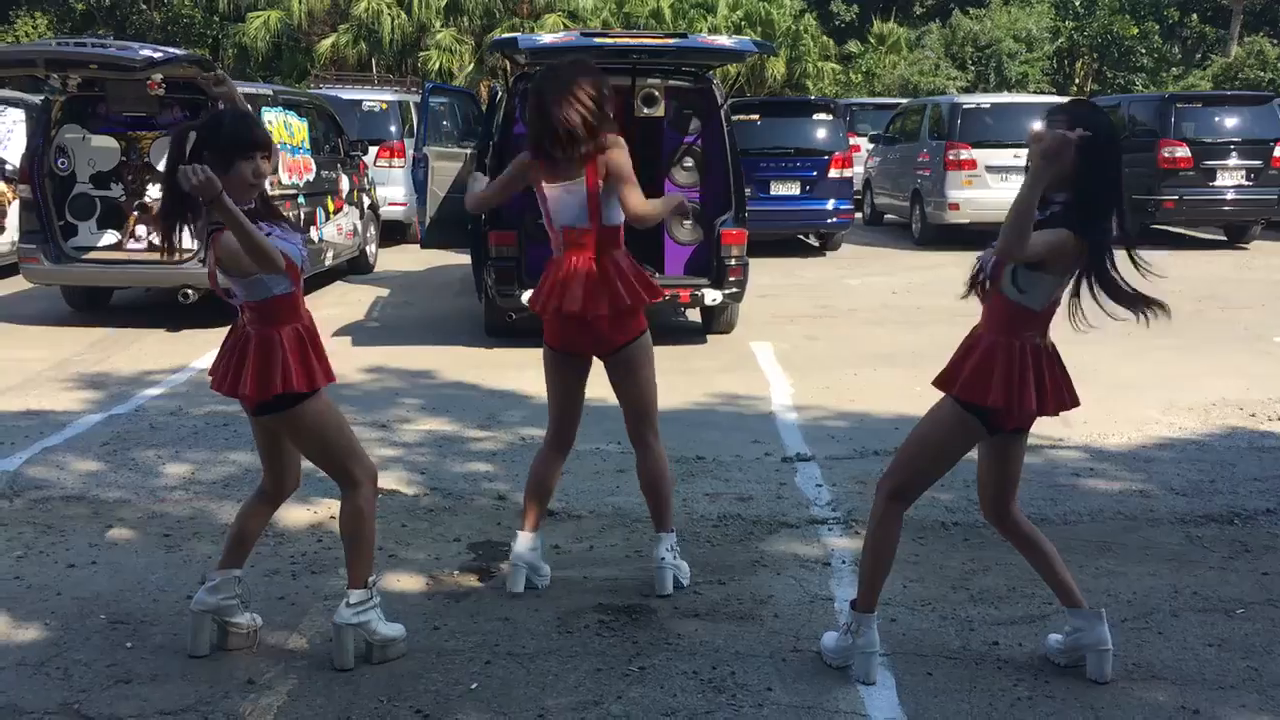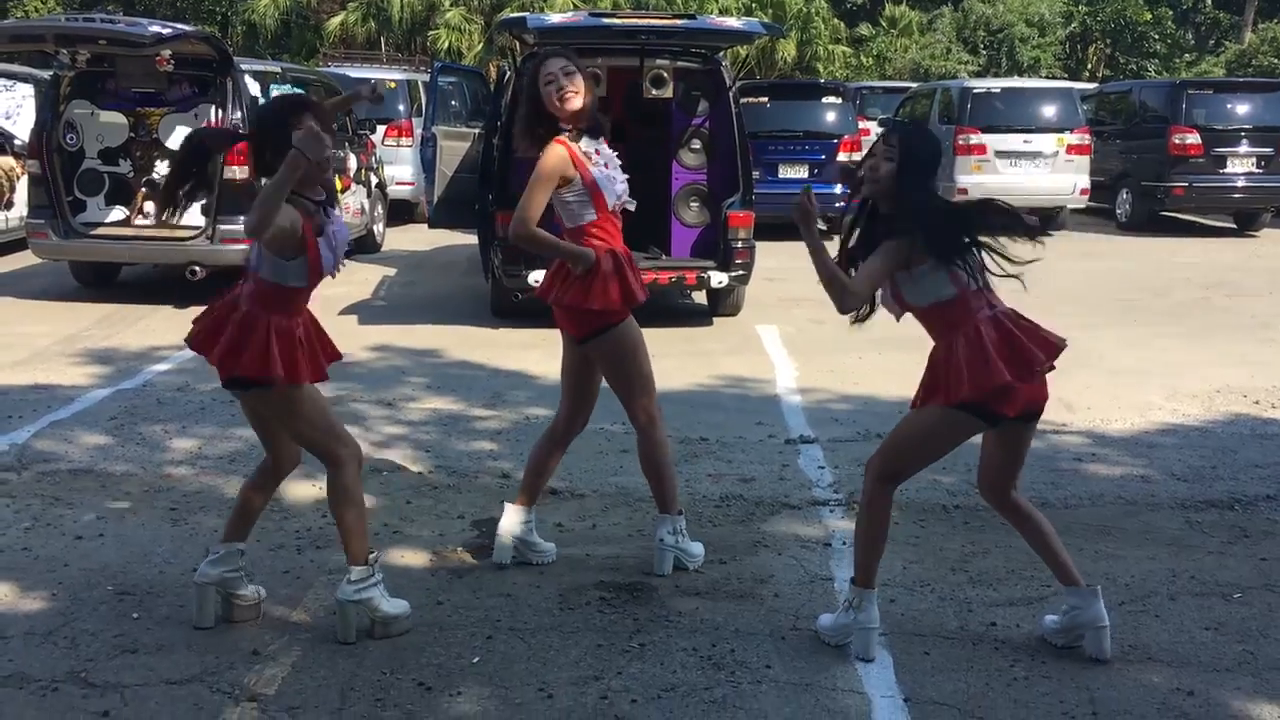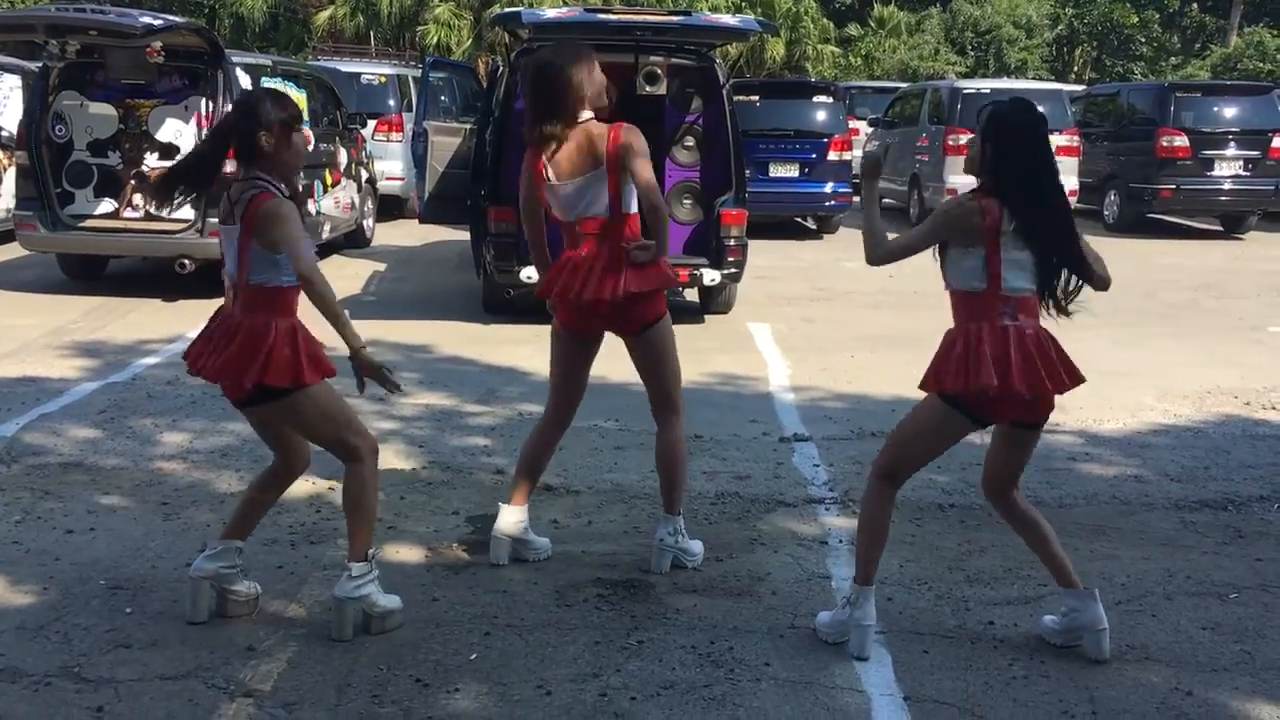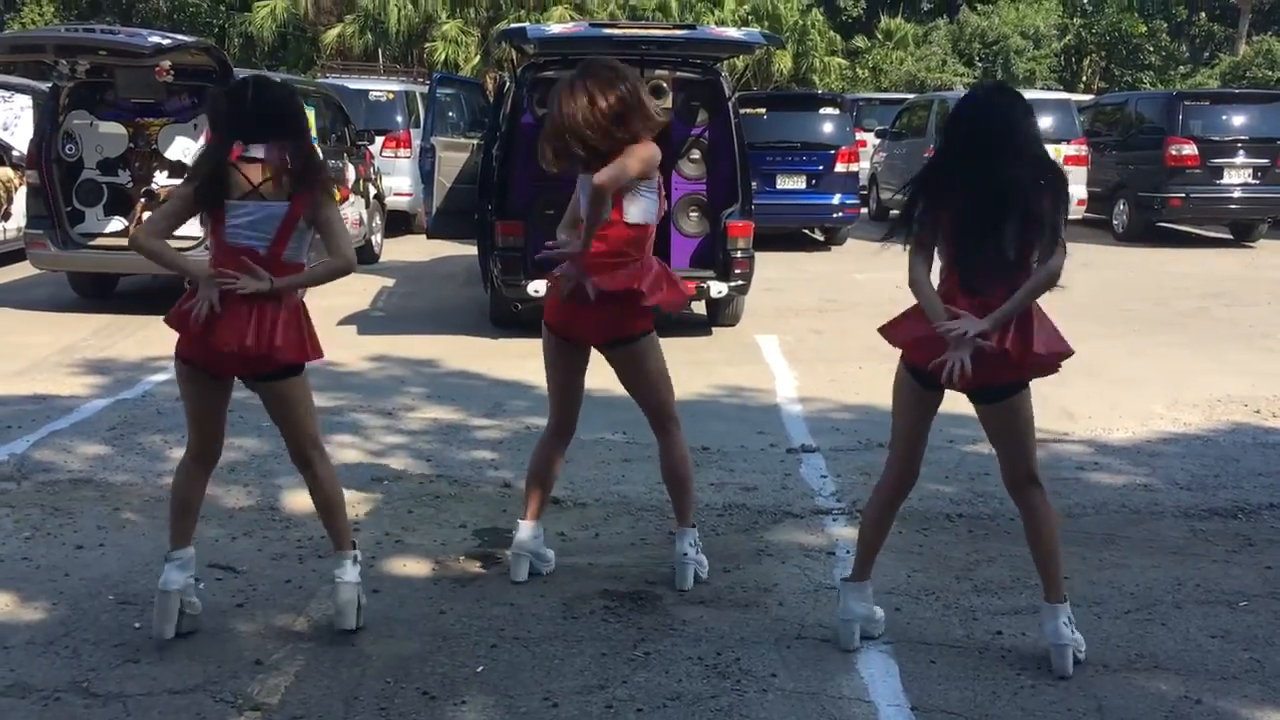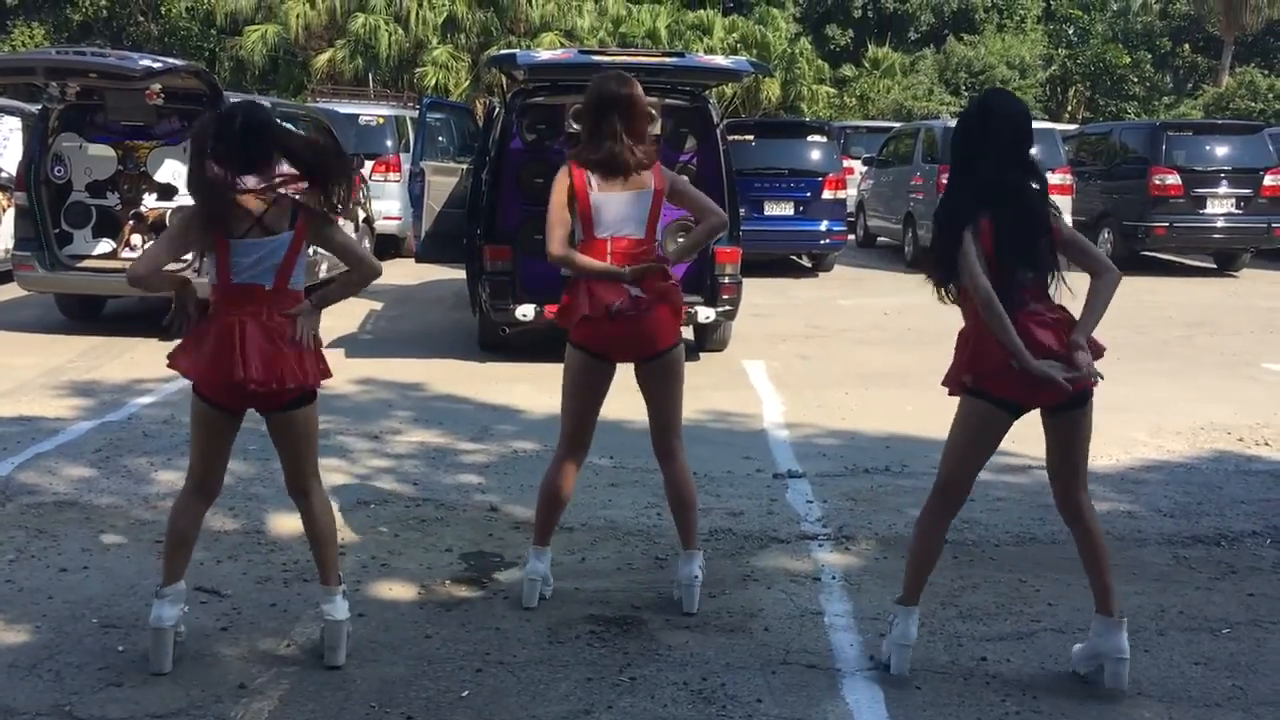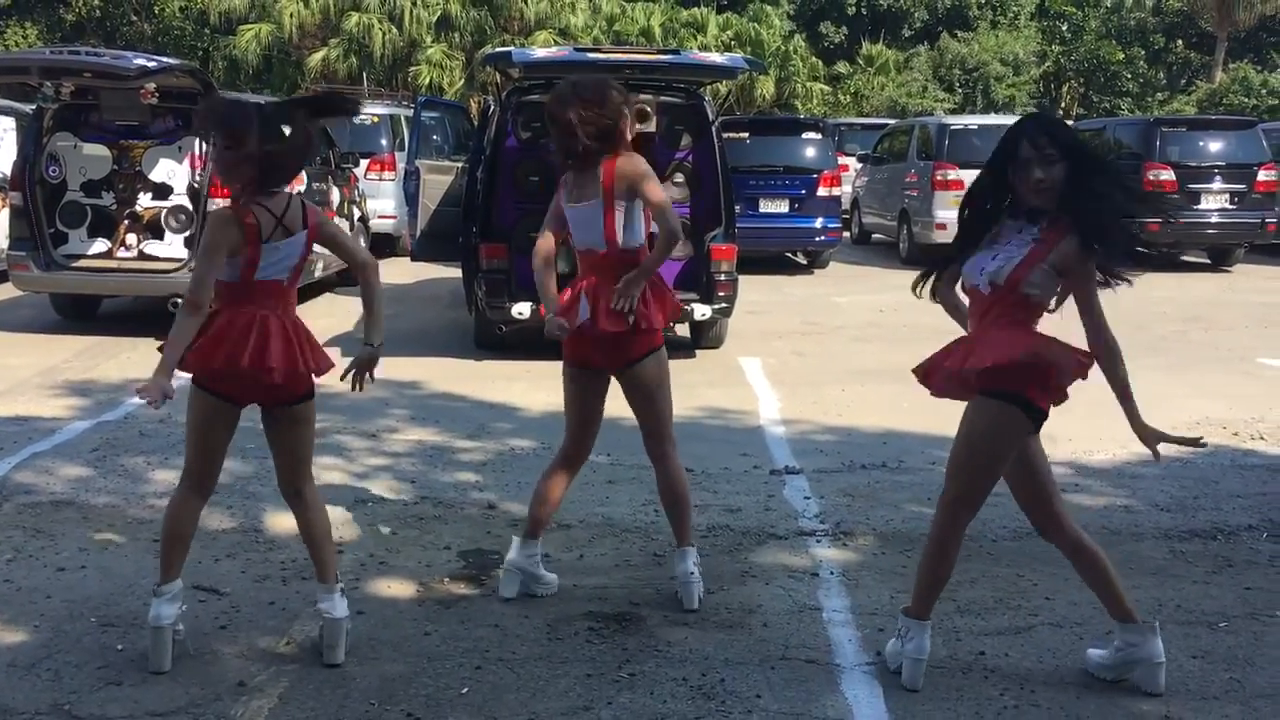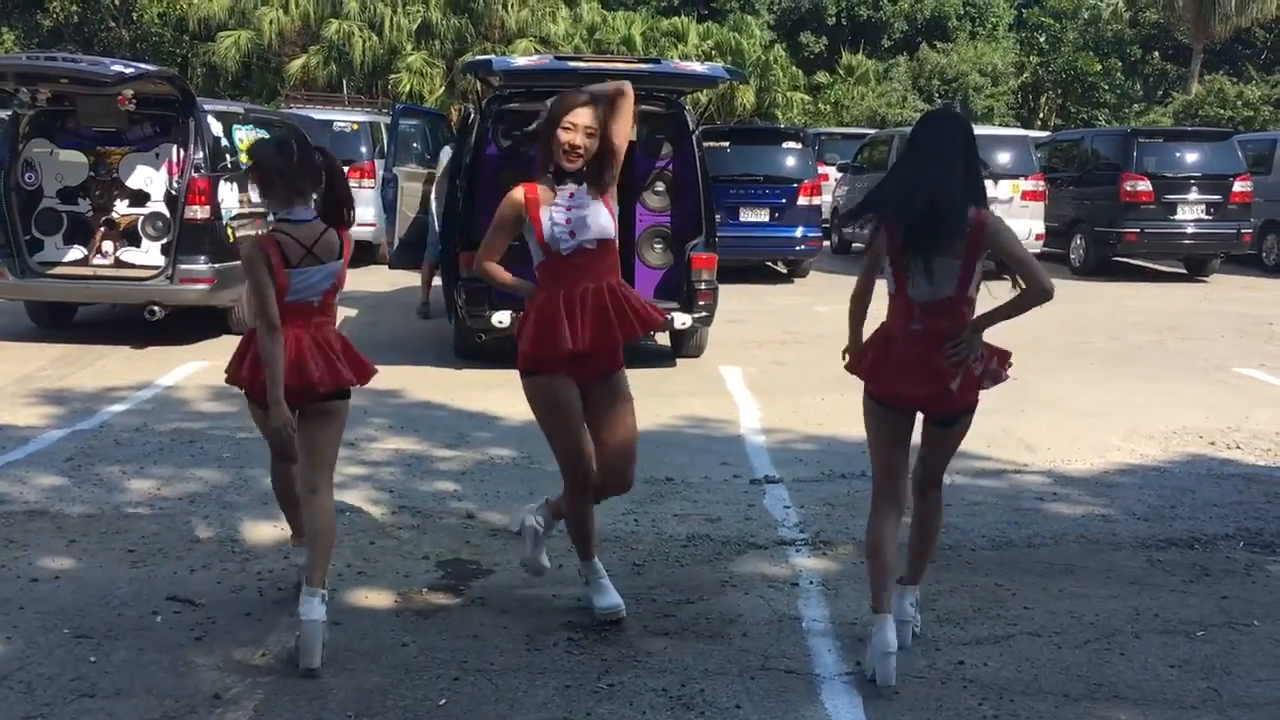
dt=0.7s
person 1, frame 1
left shoulder: (1069, 233)
right shoulder: (1051, 213)
left elbow: (1014, 251)
left wrist: (1038, 173)
left hip: (1002, 371)
right hip: (1010, 372)
left knee: (893, 490)
right knee: (1001, 510)
left ankle: (861, 632)
right ankle: (1086, 626)
person 1, frame 2
left shoulder: (899, 228)
right shoulder: (928, 217)
left elbow: (849, 300)
left wrist: (811, 233)
left hip: (976, 369)
right hip: (1011, 362)
left knee: (880, 473)
right knee: (1001, 492)
left ankle: (859, 612)
right ankle: (1083, 605)
person 1, frame 3
left shoulder: (969, 210)
right shoulder: (1042, 215)
left elbow: (879, 251)
right elbow: (1098, 275)
left wrist: (870, 186)
left hip: (979, 367)
right hip: (1029, 370)
left knee: (885, 475)
right knee: (1003, 491)
left ankle: (859, 609)
right ankle: (1081, 606)
person 1, frame 4
left shoulder: (938, 192)
right shoulder: (1041, 189)
left elbow: (919, 273)
right elbow: (1050, 267)
left wrist: (946, 327)
right wrist: (987, 322)
left hip: (937, 342)
right hip: (1003, 348)
left knee: (899, 472)
right knee: (1026, 484)
left ankle: (856, 593)
right ankle: (1058, 616)
person 1, frame 5
left shoulder: (963, 212)
right shoulder: (1038, 206)
left elbow: (978, 290)
right elbow: (1106, 273)
left wrist: (1026, 361)
right wrist: (1077, 341)
left hip: (999, 365)
right hip: (1060, 360)
left knee: (946, 497)
right knee: (1074, 498)
left ankle: (904, 621)
right ankle: (1109, 632)
person 1, frame 6
left shoulder: (1071, 240)
right shoulder: (985, 217)
left elbow: (1099, 335)
right elbow: (942, 283)
left wrist: (1135, 419)
right wrist: (978, 325)
left hip: (1015, 376)
right hip: (989, 373)
left knee: (952, 512)
right knee: (1053, 523)
left ankle: (912, 636)
right ankle: (1137, 641)
person 1, frame 7
left shoulder: (890, 219)
right shoulder: (982, 223)
left elbow: (861, 298)
right elbow: (1041, 289)
left wrist: (855, 344)
right wrist: (980, 325)
left hip: (892, 364)
right hip: (954, 372)
left knee: (887, 499)
right knee: (929, 483)
left ankle: (883, 629)
right ankle: (906, 599)
person 2, frame 1
left shoulder: (250, 203)
right shoulder: (226, 237)
left elbow: (261, 151)
right elbow: (278, 264)
left wrist: (238, 113)
right wrist: (222, 204)
left hip: (275, 360)
right hip: (275, 362)
left knee: (279, 482)
right knee: (359, 476)
left ankle: (218, 597)
right ankle: (359, 609)
person 2, frame 2
left shoulder: (310, 190)
right shoulder: (288, 211)
right elbow: (264, 232)
left wrist: (343, 103)
right wrist: (302, 161)
left hip: (265, 338)
right hip: (263, 346)
left knee: (282, 458)
right knee: (343, 454)
left ankle: (221, 571)
right ankle: (361, 586)
person 2, frame 3
left shoulder: (241, 197)
right shoulder: (275, 207)
right elbow: (309, 276)
right wrist: (357, 348)
left hip: (247, 344)
right hip: (269, 349)
left knee: (291, 461)
right knee: (360, 449)
left ankle: (218, 564)
right ankle: (358, 581)
person 2, frame 4
left shoulder: (208, 180)
right shoulder: (308, 189)
left elbow: (144, 236)
right elbow: (343, 259)
left wrist: (198, 275)
right wrist: (279, 285)
left hip: (207, 324)
right hip: (272, 328)
left knee: (201, 454)
right knee: (310, 455)
left ankle: (177, 574)
right ankle: (348, 570)
person 2, frame 5
left shoulder: (205, 212)
right shoulder: (303, 213)
left elbow: (140, 272)
right elbow: (367, 267)
left wrist: (182, 289)
right wrist: (314, 305)
left hip: (222, 356)
right hip: (288, 357)
left knee: (199, 489)
right knee: (306, 488)
left ankle: (167, 604)
right ankle: (333, 602)
person 2, frame 6
left shoulder: (228, 222)
right shoulder: (303, 211)
left elbow: (197, 304)
right elbow: (365, 266)
left wrist: (167, 367)
right wrist: (371, 339)
left hip: (228, 354)
right hip: (286, 350)
left knee: (194, 486)
right knee: (299, 486)
left ankle: (166, 601)
right ankle: (333, 598)
person 2, frame 7
left shoulder: (260, 249)
right shoulder: (340, 235)
left elbow: (270, 326)
left wrist: (276, 402)
left hip: (272, 365)
right hip: (324, 362)
left knee: (284, 459)
right knee: (318, 486)
left ankle: (303, 552)
right ankle: (312, 599)
person 3, frame 1
left shoulder: (535, 159)
right shoulder: (610, 149)
left elbow: (477, 206)
right elbow: (638, 214)
left wrist: (479, 183)
right wrist: (677, 202)
left hip: (562, 299)
right hip: (614, 295)
left knee: (558, 437)
right knee: (645, 435)
left ankle: (526, 550)
right ankle: (666, 553)
person 3, frame 2
left shoulder: (591, 143)
right shoulder: (558, 151)
right elbow: (521, 229)
right wrist: (580, 255)
left hip: (590, 292)
right hip: (593, 291)
left knee: (570, 418)
right knee: (647, 414)
left ankle: (516, 526)
right ankle: (671, 534)
person 3, frame 3
left shoulder: (538, 154)
right shoulder: (623, 137)
left elbow: (531, 227)
right elbow: (650, 196)
left wrist: (549, 275)
right wrist: (659, 244)
left hip: (575, 286)
right hip: (630, 282)
left knee: (556, 413)
right knee: (669, 412)
left ankle: (512, 522)
right ankle: (672, 534)
person 3, frame 4
left shoulder: (584, 158)
right shoulder: (643, 151)
left elbow: (566, 233)
right elbow: (604, 183)
left wrist: (580, 250)
right wrist: (585, 246)
left hip: (568, 302)
right hip: (621, 304)
left knee: (559, 427)
right knee: (667, 426)
left ankle: (528, 535)
right ankle: (687, 544)
person 3, frame 5
left shoulder: (571, 175)
right shoulder: (658, 174)
left elbow: (556, 250)
right elbow: (717, 219)
left wrist: (613, 272)
right wrist: (669, 261)
left hip: (593, 317)
right hip: (653, 316)
left knee: (570, 448)
right knee: (670, 449)
left ankle: (537, 563)
right ankle: (691, 566)
person 3, frame 6
left shoulder: (570, 179)
right shoulder: (627, 164)
left elbow: (543, 249)
right elbow: (670, 229)
left wrist: (551, 308)
right wrist: (640, 282)
left hip: (582, 318)
right hip: (626, 319)
left knee: (574, 449)
right knee: (663, 448)
left ankle: (524, 556)
right ankle: (687, 566)
person 3, frame 7
left shoulder: (603, 181)
right shoulder: (524, 197)
left elbow: (622, 92)
right elbow: (483, 262)
left wrist: (581, 95)
right wrist: (529, 289)
left hip: (605, 339)
right hip: (549, 341)
left knee: (619, 476)
right knee: (581, 471)
left ankle: (545, 516)
right ankle: (592, 572)
